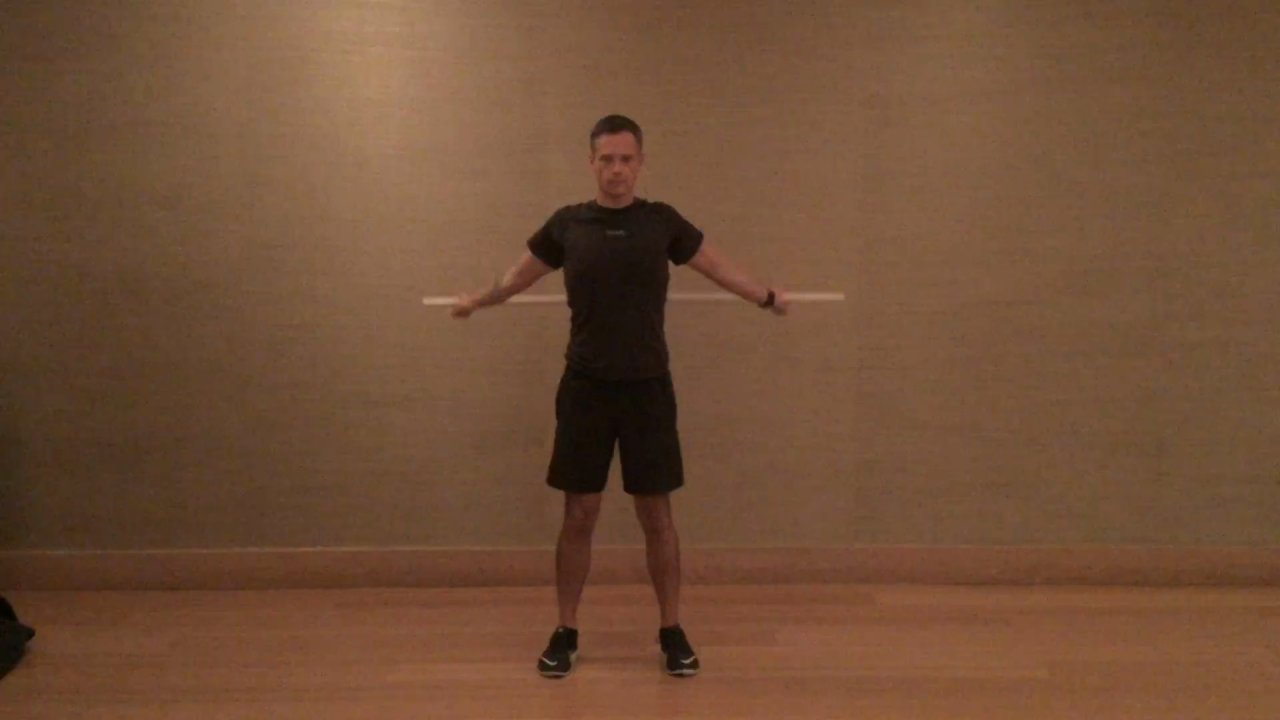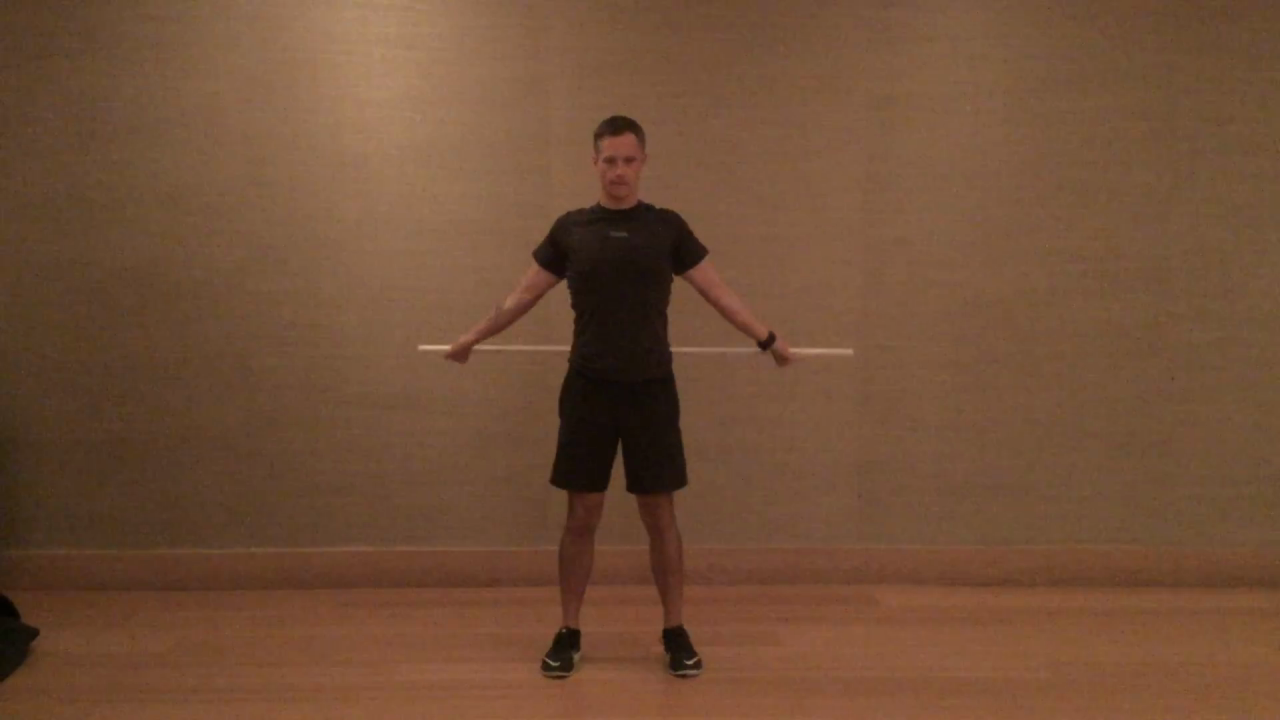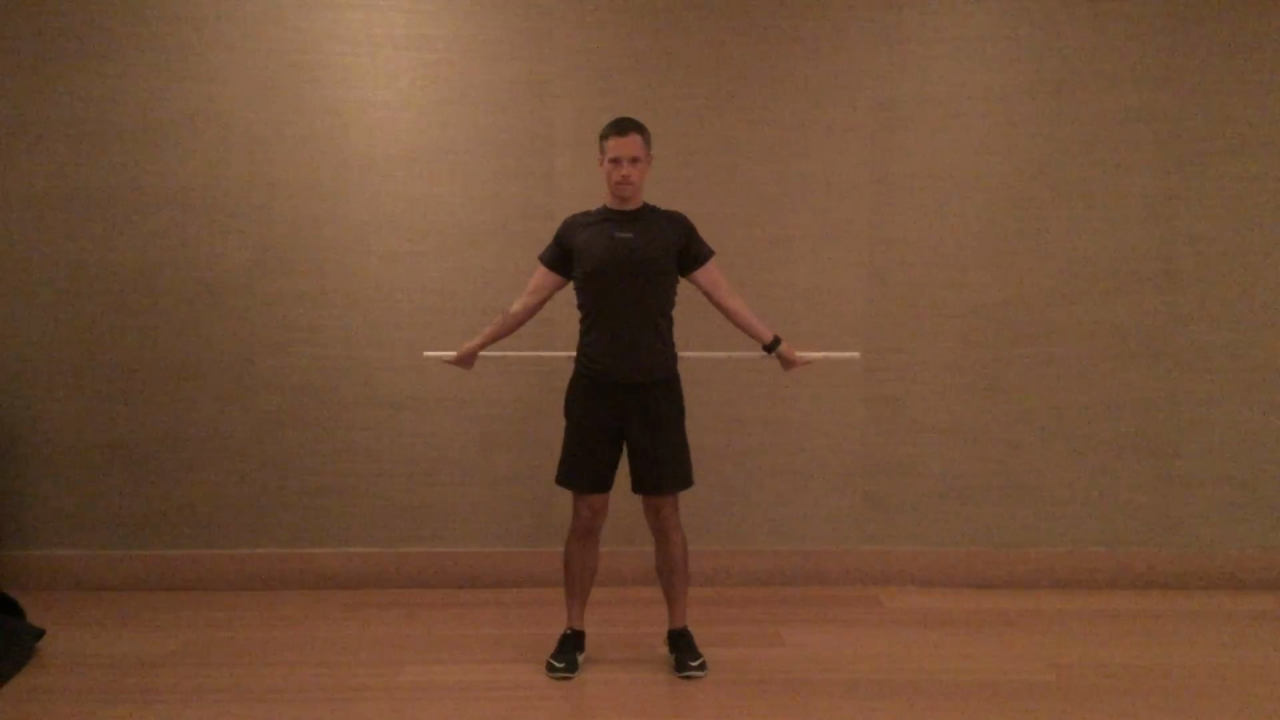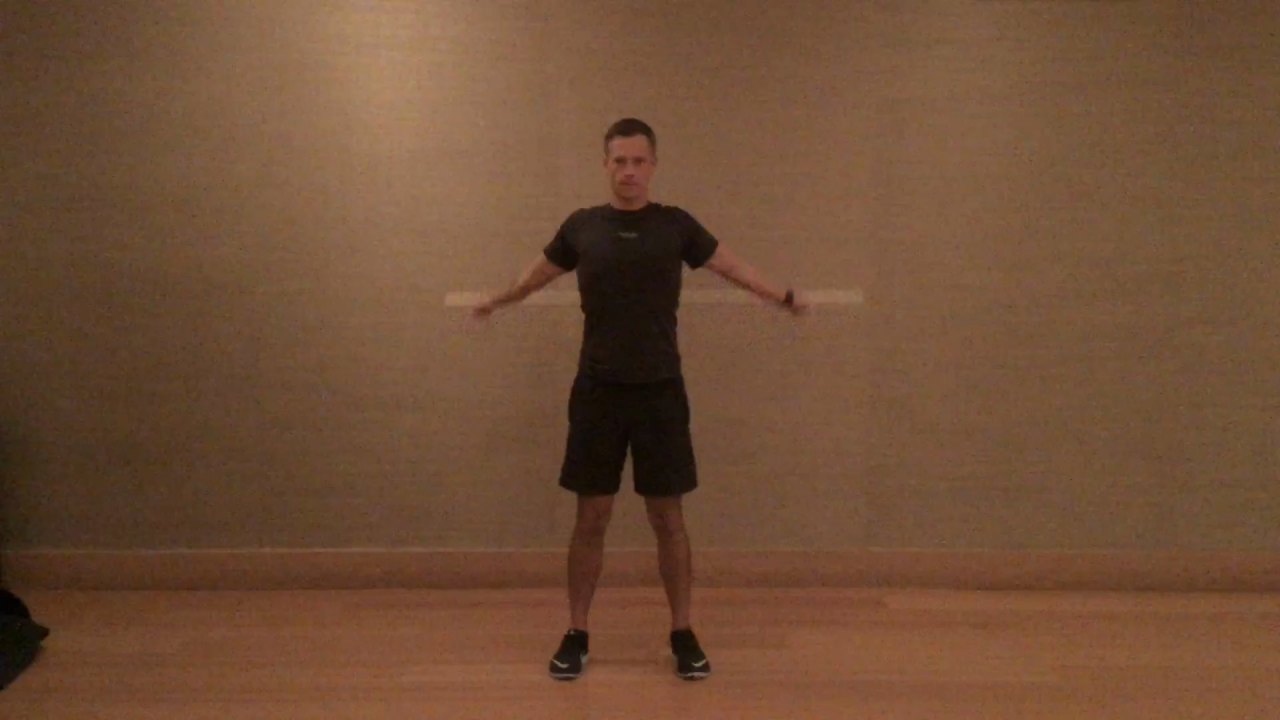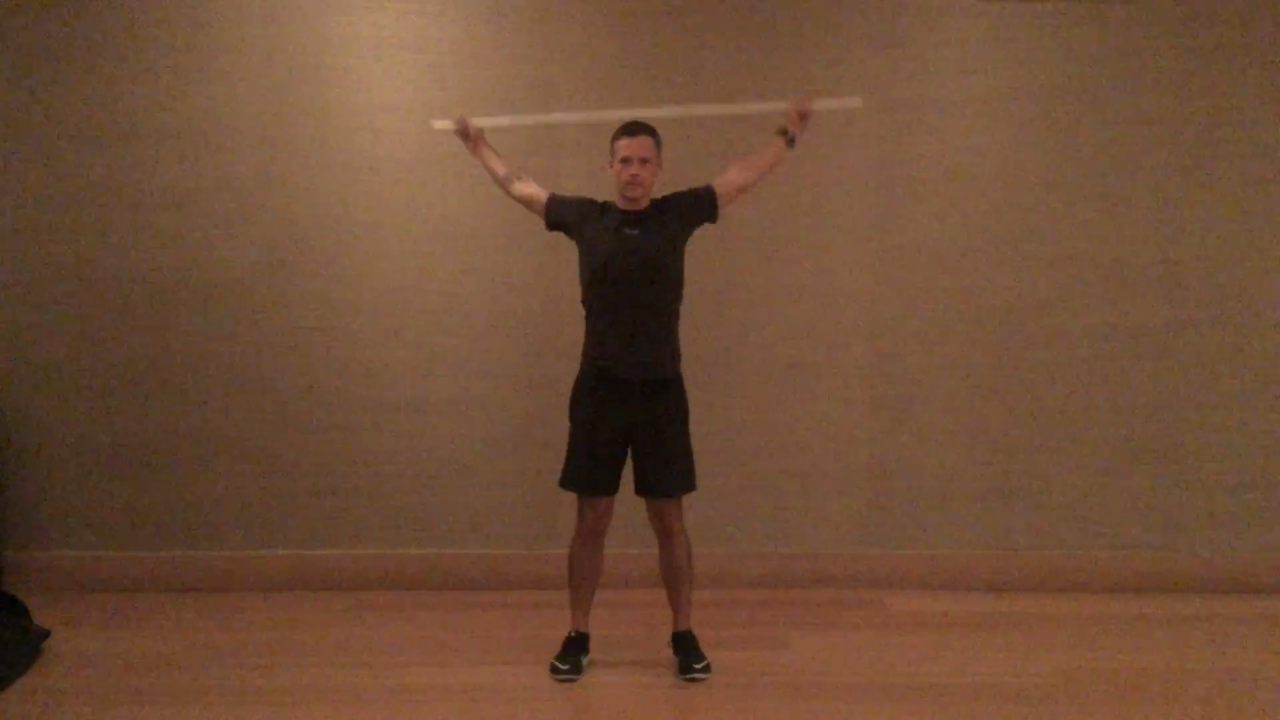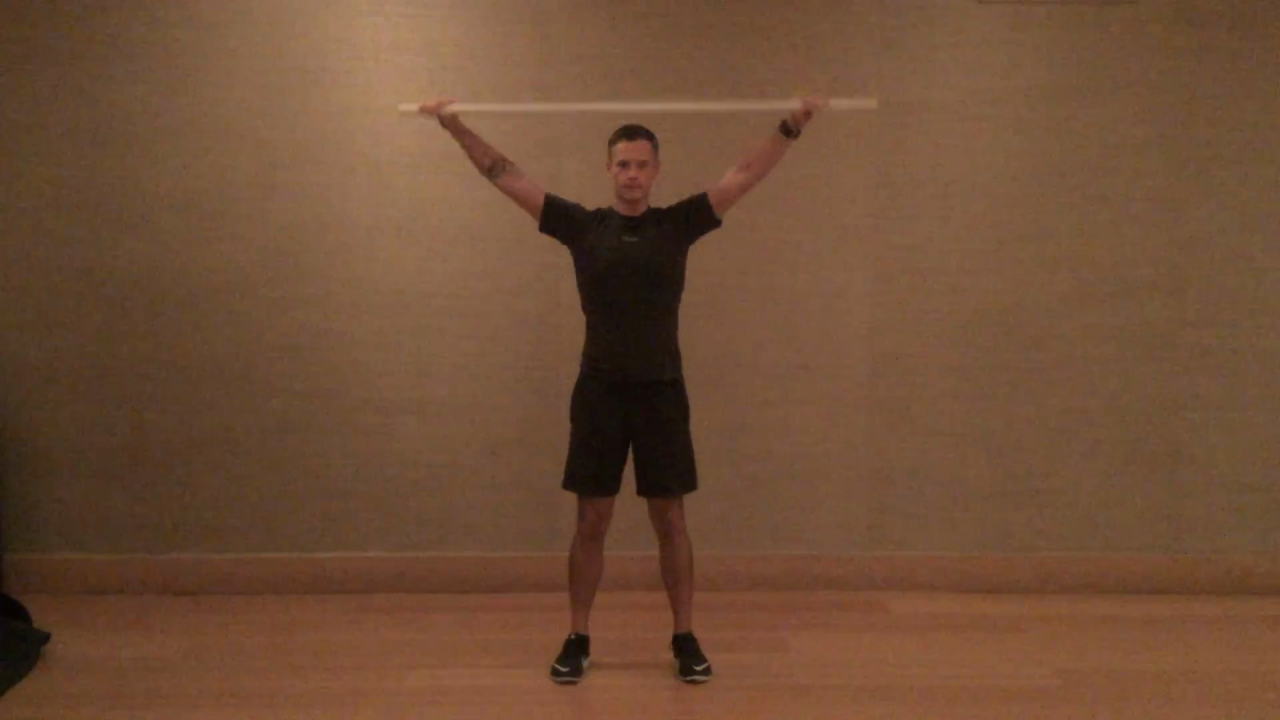
dt=0.3s
person 1, frame 1
left shoulder: (662, 220)
right shoulder: (567, 223)
left elbow: (715, 264)
right elbow: (520, 274)
left wrist: (766, 297)
right wrist: (476, 301)
left hip: (648, 387)
right hip: (584, 387)
left knee: (657, 515)
right knee: (578, 515)
left ankle: (671, 631)
right ankle: (566, 632)
person 1, frame 2
left shoulder: (668, 226)
right shoulder: (570, 227)
left elbow: (717, 290)
right elbow: (524, 294)
left wrist: (767, 340)
right wrist: (474, 337)
left hip: (652, 389)
right hip: (588, 389)
left knee: (660, 515)
right knee: (581, 515)
left ankle: (675, 632)
right ankle: (569, 633)
person 1, frame 3
left shoulder: (673, 227)
right shoulder: (576, 229)
left elbow: (722, 293)
right elbow: (531, 297)
left wrist: (774, 343)
right wrist: (479, 343)
left hip: (657, 390)
right hip: (592, 390)
left knee: (665, 516)
right knee: (585, 516)
left ankle: (679, 633)
right ankle: (573, 633)
person 1, frame 4
left shoulder: (676, 224)
right shoulder: (582, 226)
left elbow: (733, 265)
right elbow: (536, 273)
left wrist: (784, 296)
right wrist: (496, 301)
left hip: (660, 390)
right hip: (597, 390)
left knee: (668, 518)
right knee: (590, 518)
left ankle: (683, 634)
right ankle: (577, 635)
person 1, frame 5
left shoulder: (679, 213)
right shoulder: (582, 217)
left elbow: (742, 173)
right elbow: (518, 183)
left wrist: (789, 130)
right wrist: (475, 141)
left hip: (661, 391)
right hip: (599, 391)
left knee: (669, 521)
right knee: (591, 520)
left ankle: (683, 635)
right ankle: (577, 636)
person 1, frame 6
left shoulder: (679, 223)
right shoulder: (581, 225)
left elbow: (744, 173)
right elbow: (507, 176)
left wrist: (791, 124)
right wrist: (456, 125)
left hip: (662, 391)
right hip: (600, 392)
left knee: (670, 520)
right knee: (591, 520)
left ankle: (684, 638)
right ankle: (578, 639)
